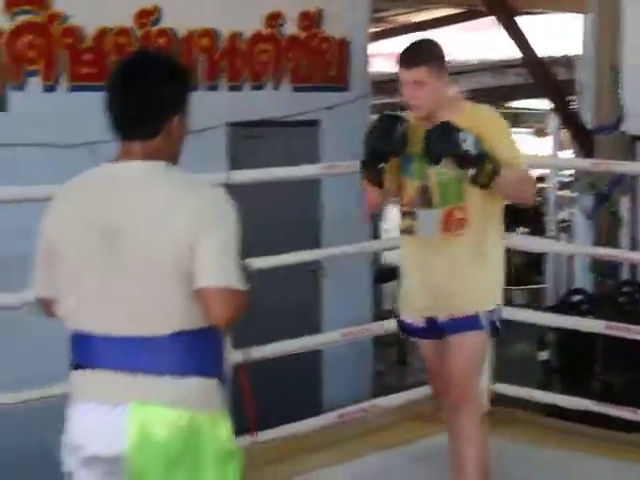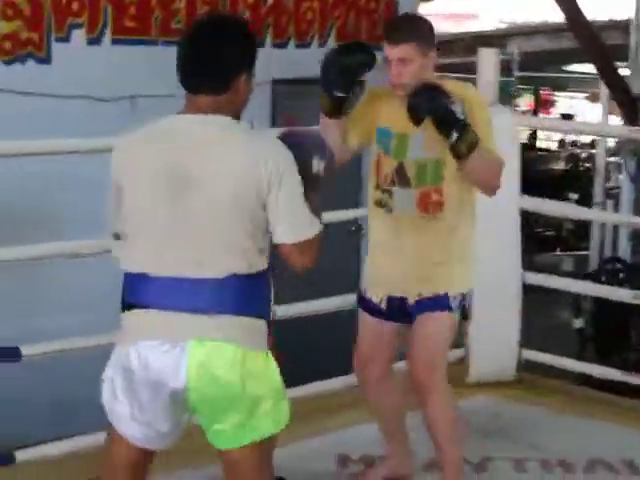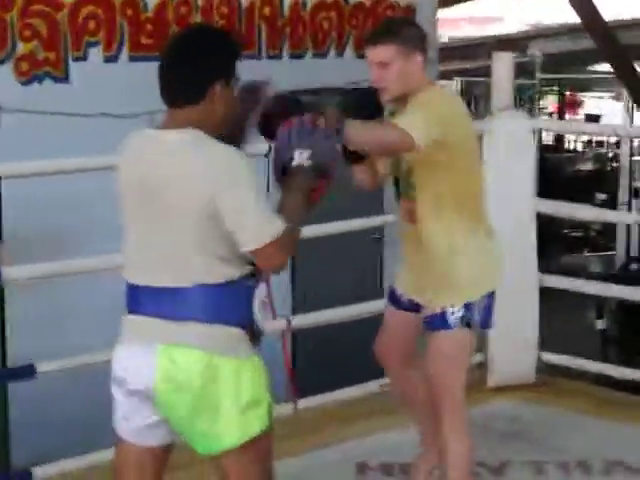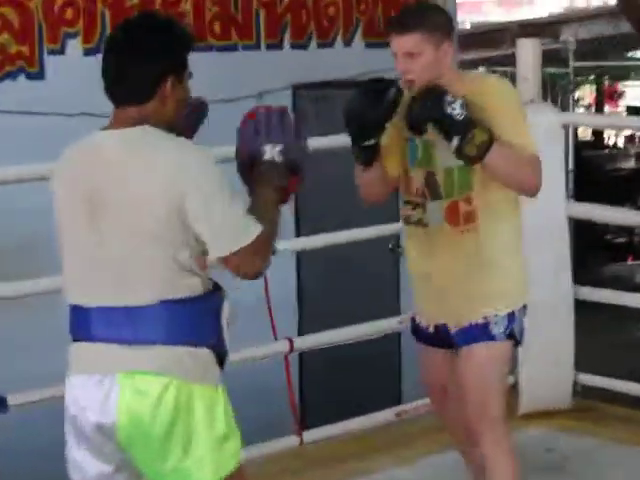
dt=0.5s
person 1, frame 1
left shoulder: (483, 121)
right shoulder: (403, 131)
left elbow: (526, 192)
right elbow: (371, 205)
left wrist: (477, 160)
right wrist: (374, 161)
left hip: (470, 282)
right hip: (421, 282)
left knee: (462, 395)
right knee: (443, 387)
person 1, frame 2
left shoulder: (465, 99)
right shoulder: (375, 100)
left elbow: (491, 181)
right elbow: (331, 154)
left wrist: (453, 125)
right wrist: (335, 96)
left hip: (441, 265)
right hip: (384, 263)
left knee: (426, 374)
right knee: (369, 366)
person 1, frame 3
left shoulder: (437, 105)
right shoulder: (402, 108)
left elbow: (388, 140)
right elbow: (368, 178)
right wrist: (352, 140)
left hip: (459, 271)
right hip: (419, 266)
left knee: (444, 393)
right knee: (391, 353)
person 1, frame 4
left shoulder: (491, 93)
right shoulder: (406, 106)
left elbow: (529, 178)
right elbow: (374, 192)
left wrist: (464, 130)
right wrist: (366, 136)
left hip: (489, 283)
right hip: (433, 285)
left knee: (481, 412)
right knee: (445, 393)
person 2, frame 1
left shoulder: (65, 202)
right shoulder: (204, 201)
left elbow: (52, 303)
right elbow: (221, 310)
right wrist: (240, 281)
left hip: (95, 406)
right hip: (178, 408)
person 2, frame 2
left shoulder: (132, 148)
right shoulder: (265, 153)
right elbow: (302, 254)
right wrist: (305, 193)
left hip: (147, 338)
right hip: (228, 346)
person 2, frame 3
left shoulder: (133, 150)
right shoulder: (224, 163)
right elbow: (273, 256)
left wrist: (240, 122)
right wrist: (297, 188)
left hip: (138, 342)
right hip: (208, 350)
person 2, frame 4
left shoulder: (70, 163)
right shoulder: (184, 162)
right elbow: (249, 261)
right wrist: (267, 186)
left hip: (87, 377)
right hip: (167, 382)
